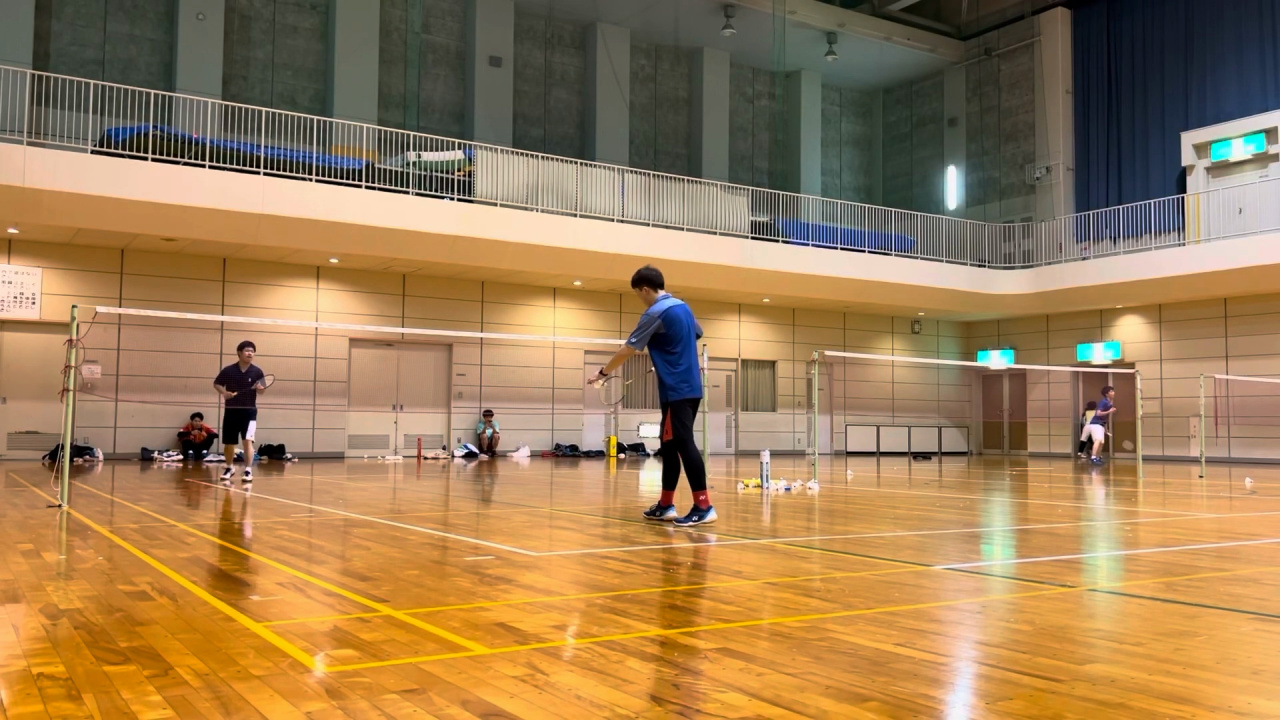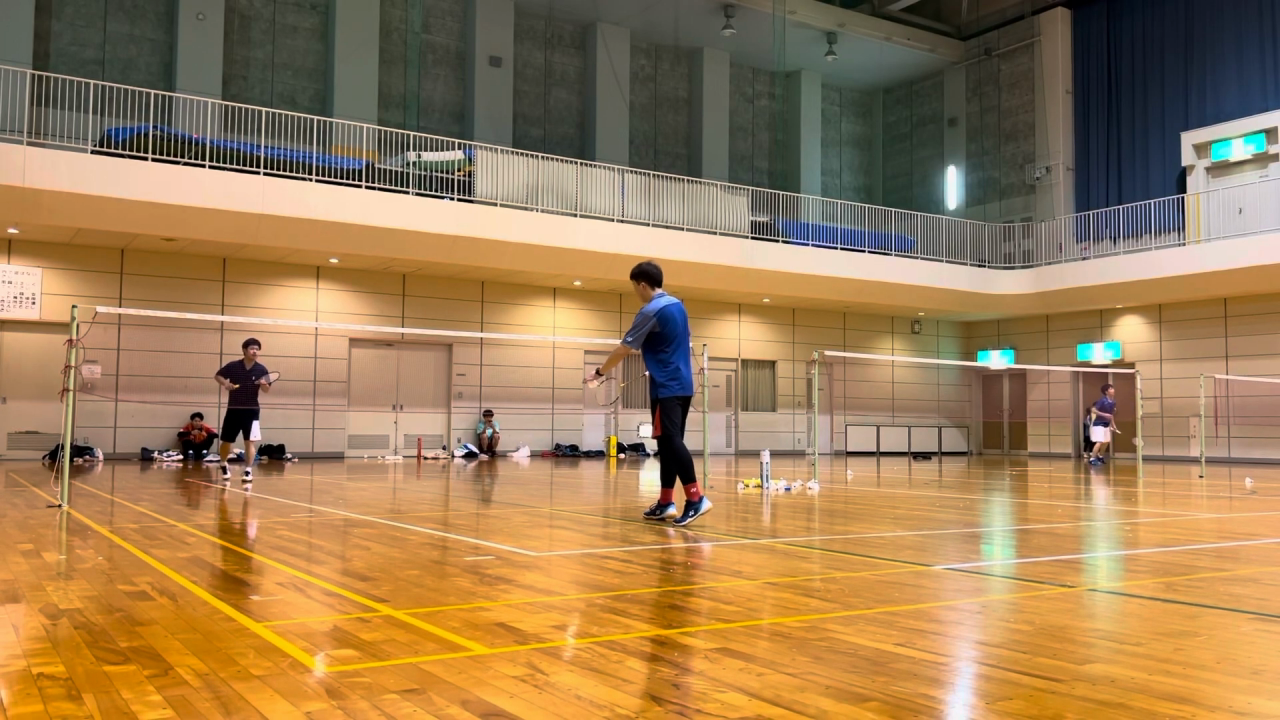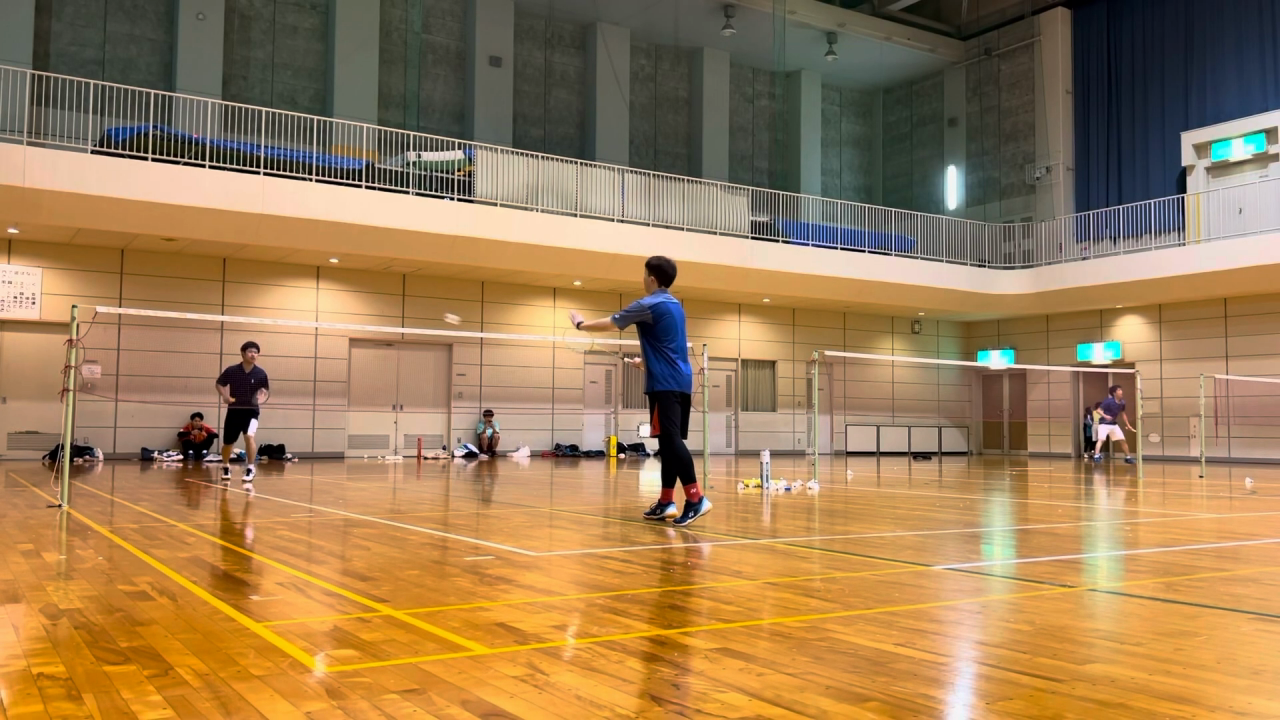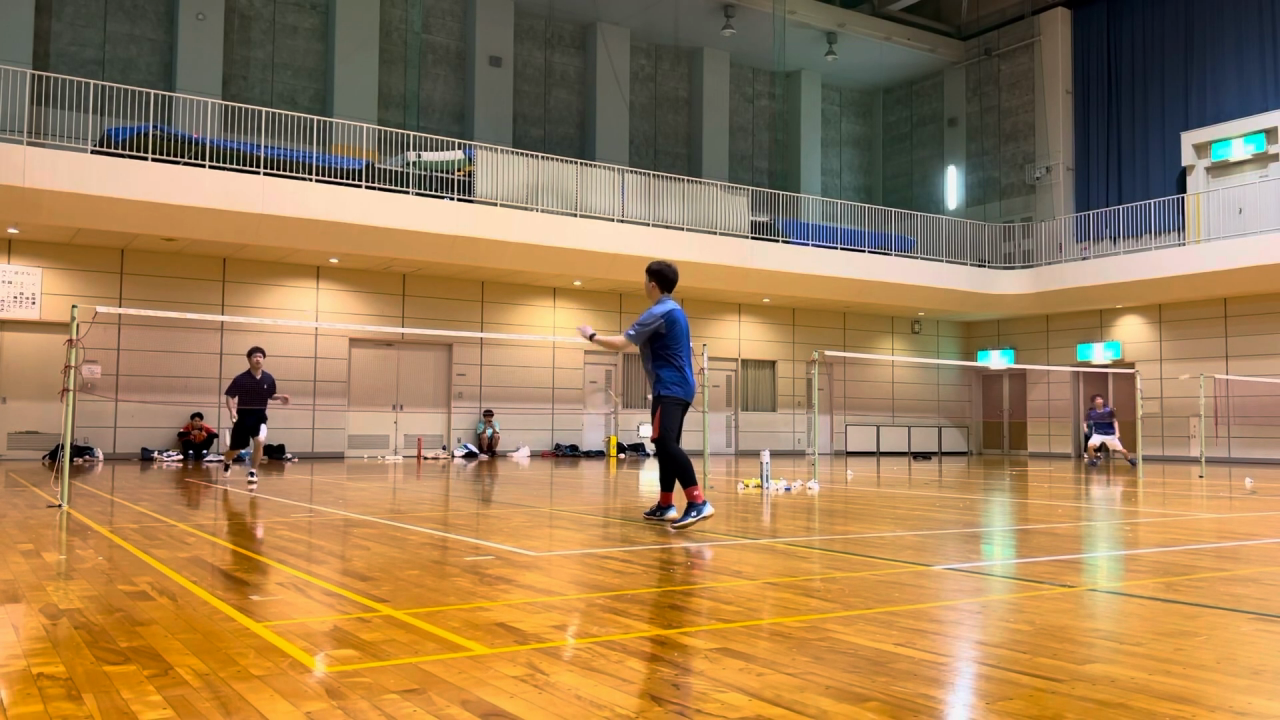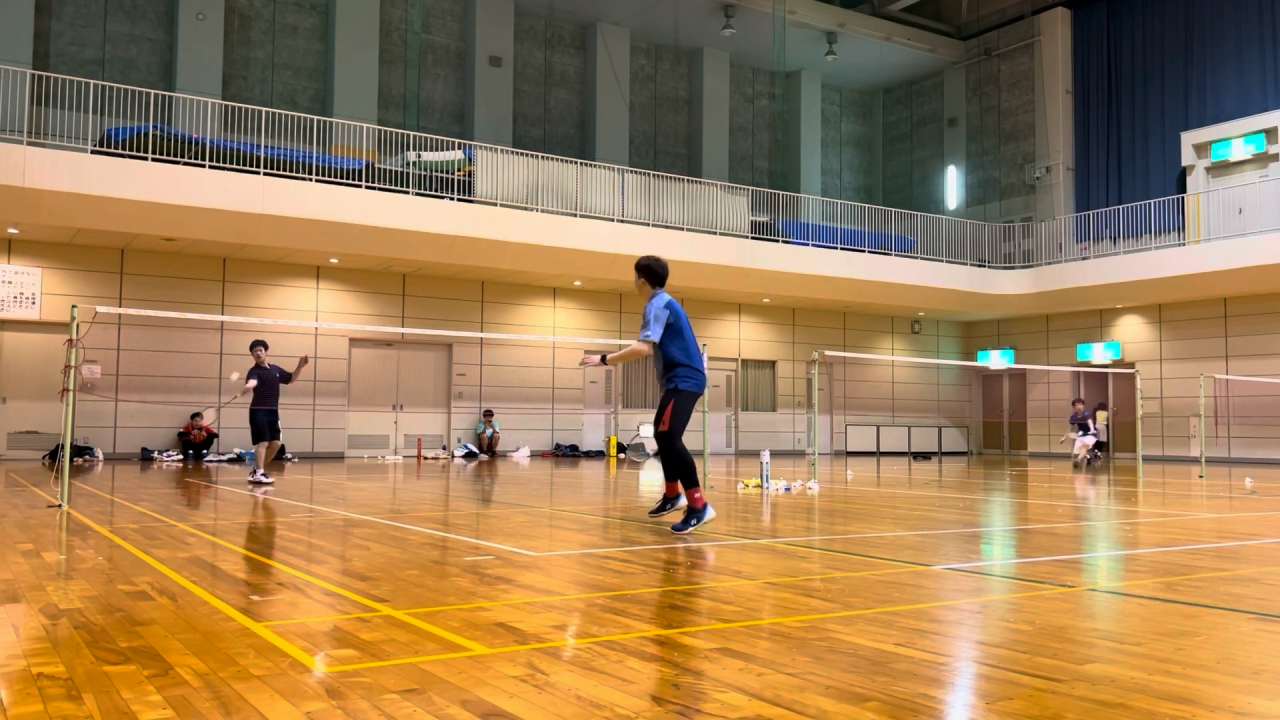
dt=0.3s
person 1, frame 1
left shoulder: (656, 313)
right shoulder: (683, 307)
left elbow: (628, 350)
right elbow: (696, 335)
left wrist: (603, 373)
left hip: (676, 390)
right hip: (690, 387)
left knee: (683, 444)
right knee: (669, 444)
left ankle: (703, 507)
right ankle: (666, 505)
person 1, frame 2
left shoulder: (651, 312)
right shoulder: (678, 306)
left elbow: (624, 350)
left wrist: (599, 373)
left hip: (667, 387)
right hip: (682, 384)
left knee: (671, 441)
right knee: (667, 442)
left ankle: (696, 499)
right ankle: (666, 503)
person 1, frame 3
left shoulder: (648, 305)
right shoulder: (676, 306)
left elbow: (609, 324)
left wrist: (581, 323)
right wrist: (645, 360)
left hip: (664, 383)
right hip: (681, 382)
left knee: (670, 439)
right knee: (669, 440)
left ankle: (696, 499)
right ankle: (666, 502)
person 1, frame 4
left shoulder: (657, 313)
right shoulder: (675, 311)
left elbow: (622, 342)
left wrist: (592, 336)
left hip: (670, 388)
right hip: (680, 387)
left knee: (665, 443)
right knee: (666, 444)
left ankle: (697, 502)
right ankle: (665, 505)
person 1, frame 5
left shoulder: (657, 305)
right shoulder: (666, 303)
left elbow: (644, 348)
left wrist: (603, 359)
left hip: (683, 380)
right hip: (681, 379)
left knee: (670, 439)
right knee: (662, 435)
left ankle: (698, 506)
right ankle: (673, 495)
